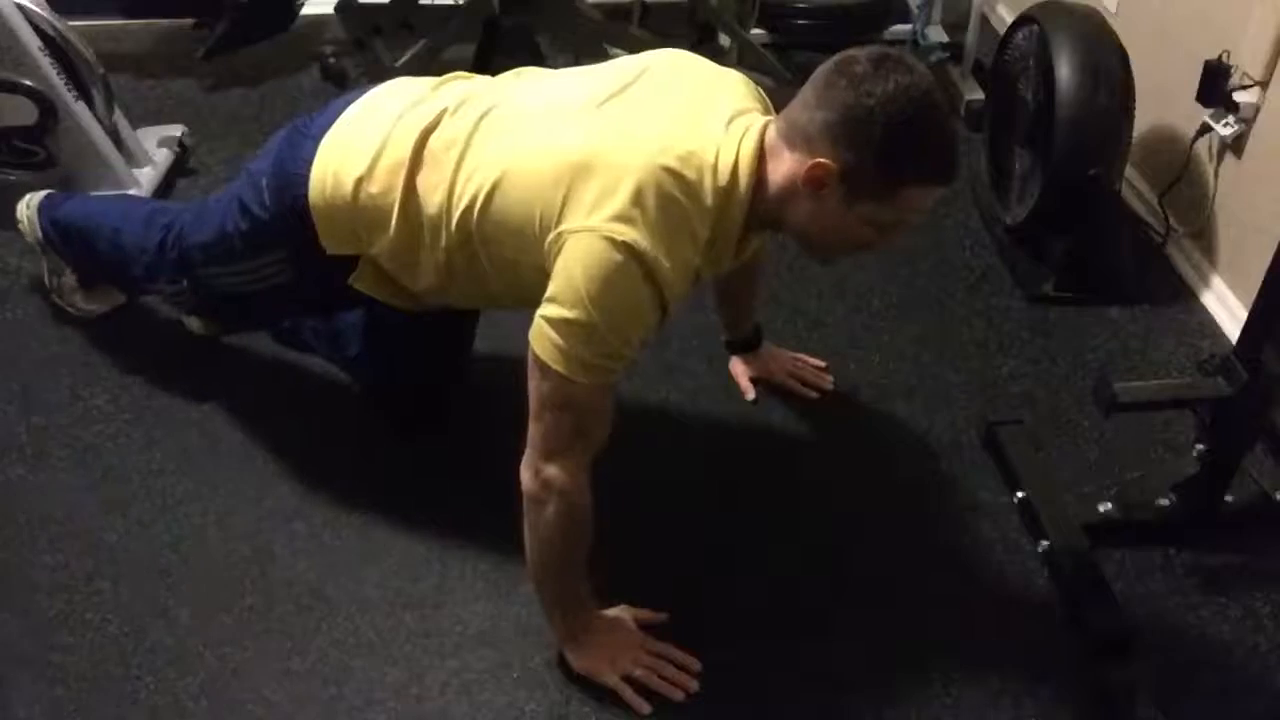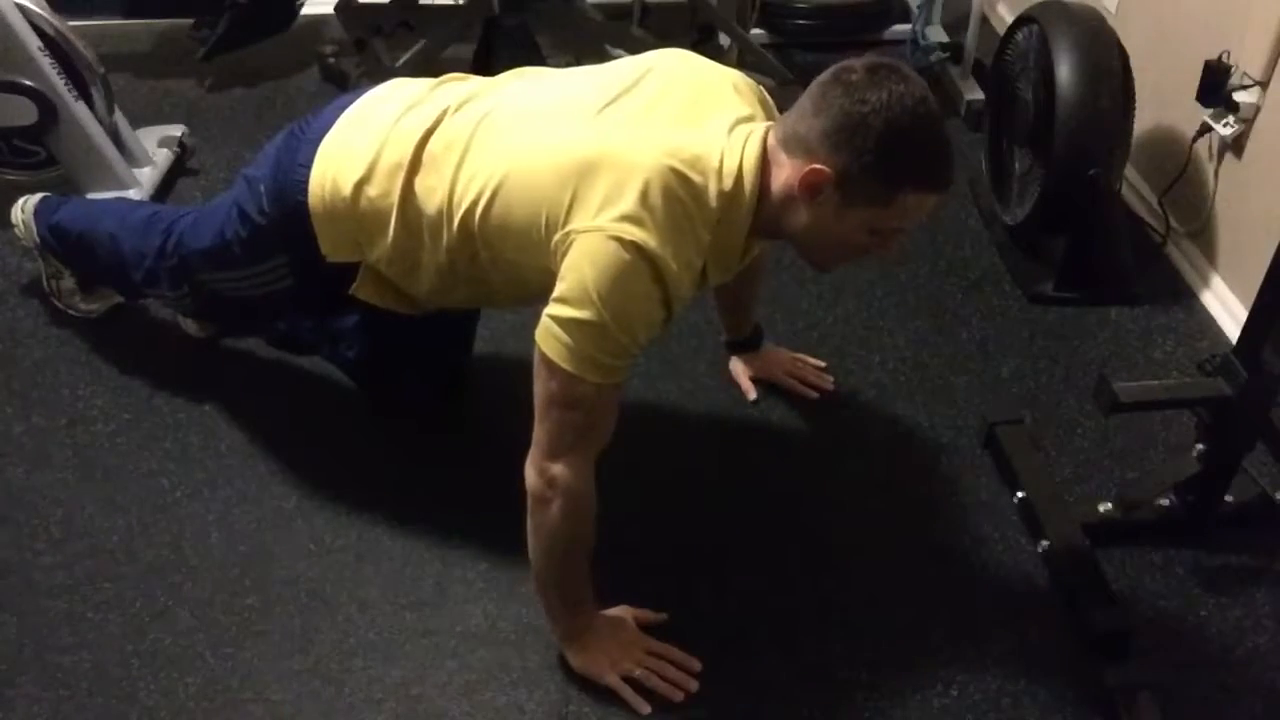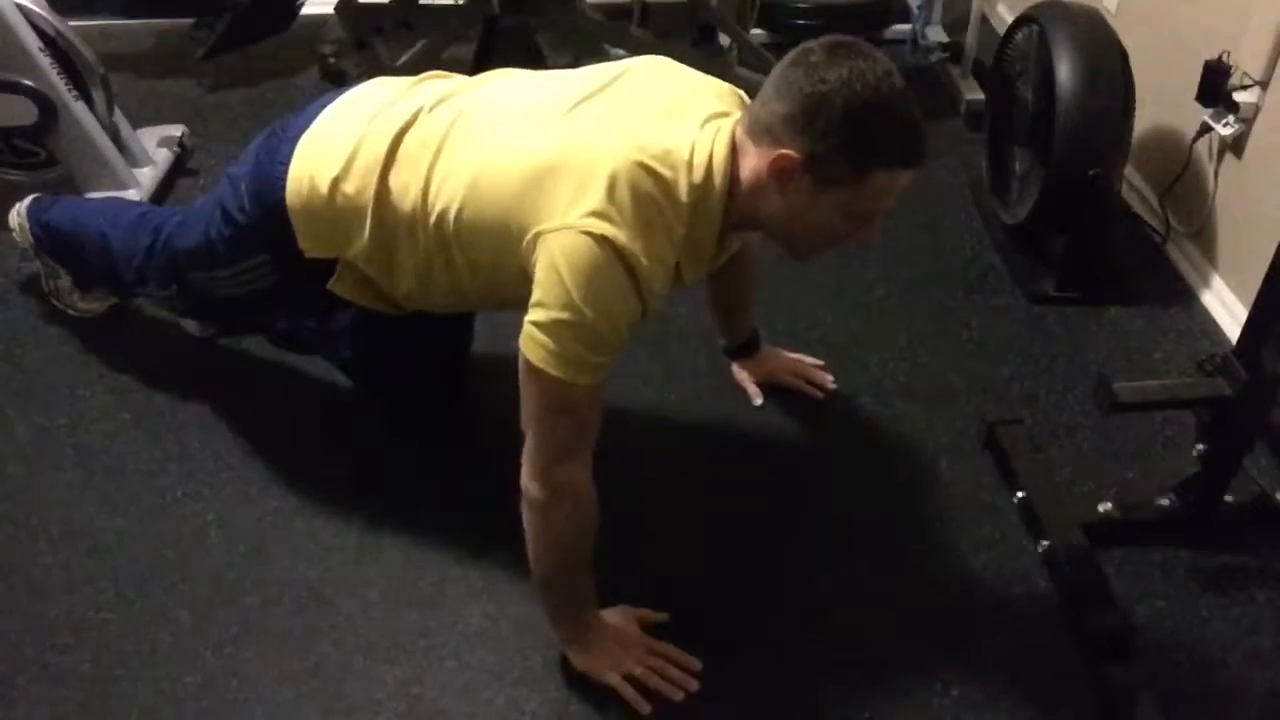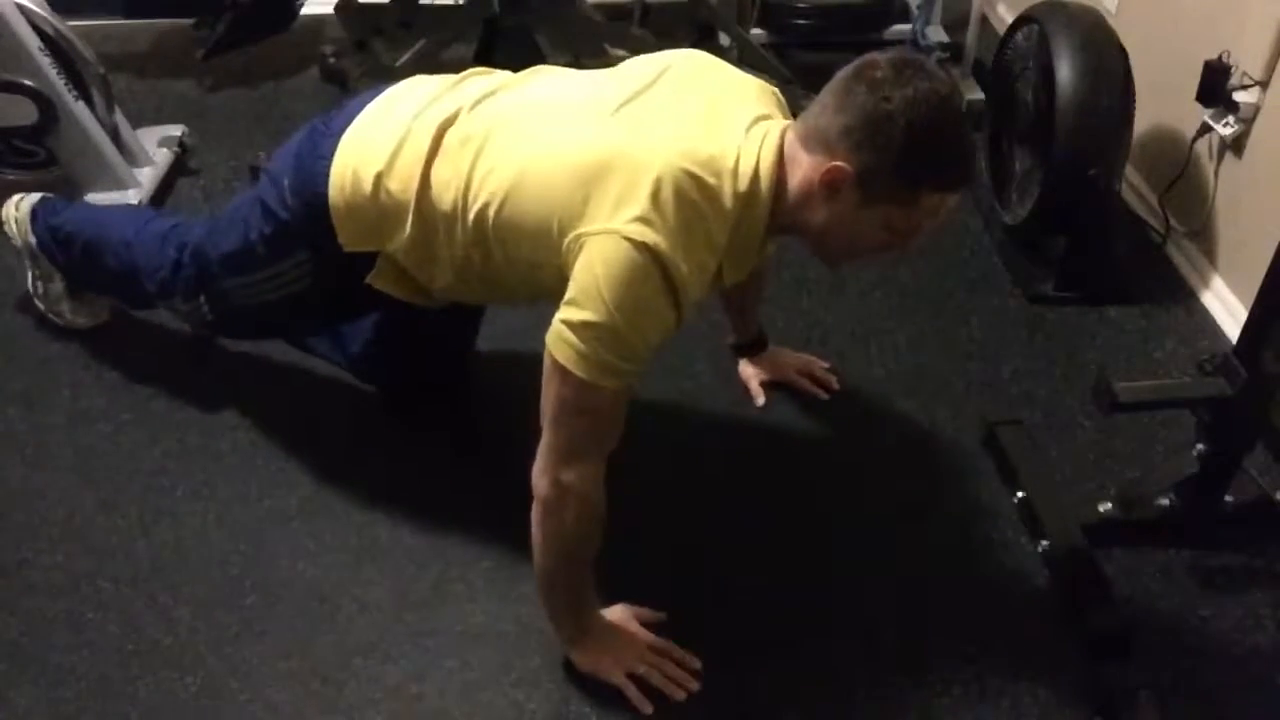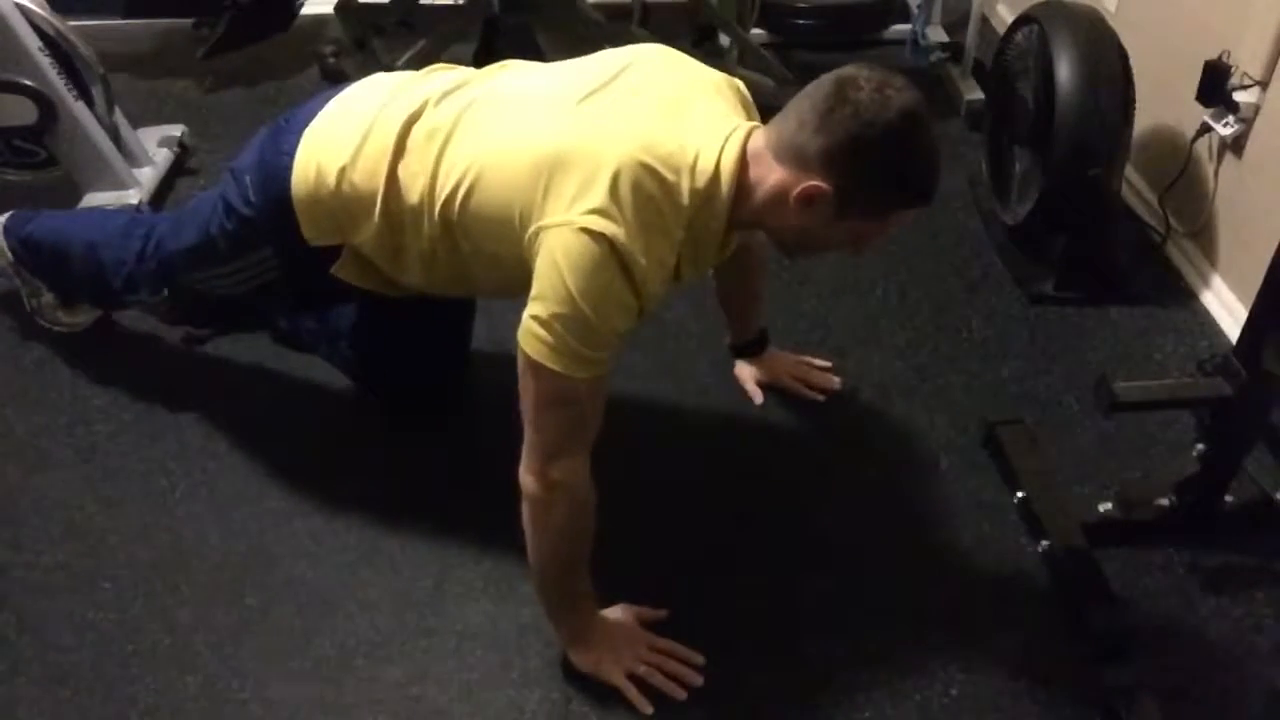
dt=1s
person 1, frame 1
left shoulder: (744, 106)
right shoulder: (630, 245)
left elbow: (736, 228)
right elbow: (553, 470)
left wrist: (745, 340)
right wrist: (578, 631)
left hip: (412, 126)
right hip: (340, 192)
left knee: (409, 382)
right knee: (187, 256)
left ankle: (236, 300)
right ankle: (61, 224)
person 1, frame 2
left shoulder: (746, 107)
right shoulder: (635, 247)
right elbow: (557, 471)
left wrist: (745, 341)
right wrist: (577, 631)
left hip: (415, 130)
right hip: (343, 195)
left knee: (412, 385)
right knee: (185, 259)
left ankle: (225, 306)
person 1, frame 3
left shoulder: (726, 112)
right shoulder: (606, 242)
left elbow: (728, 236)
right elbow: (553, 474)
left wrist: (746, 347)
right wrist: (580, 632)
left hip: (400, 125)
right hip: (323, 191)
left knee: (417, 387)
right knee: (176, 259)
left ankle: (243, 304)
person 1, frame 4
left shoulder: (758, 108)
right shoulder: (646, 247)
right elbow: (565, 475)
left wrist: (751, 343)
right wrist: (579, 631)
left hip: (432, 124)
right hip: (360, 191)
left knee: (412, 376)
right knee: (198, 274)
left ankle: (238, 302)
person 1, frame 5
left shoulder: (725, 106)
right shoulder: (608, 240)
left elbow: (737, 230)
right elbow: (551, 473)
left wrist: (751, 345)
right wrist: (580, 630)
left hip: (400, 120)
right hip: (328, 186)
left knee: (417, 378)
right knee: (166, 262)
left ankle: (272, 301)
